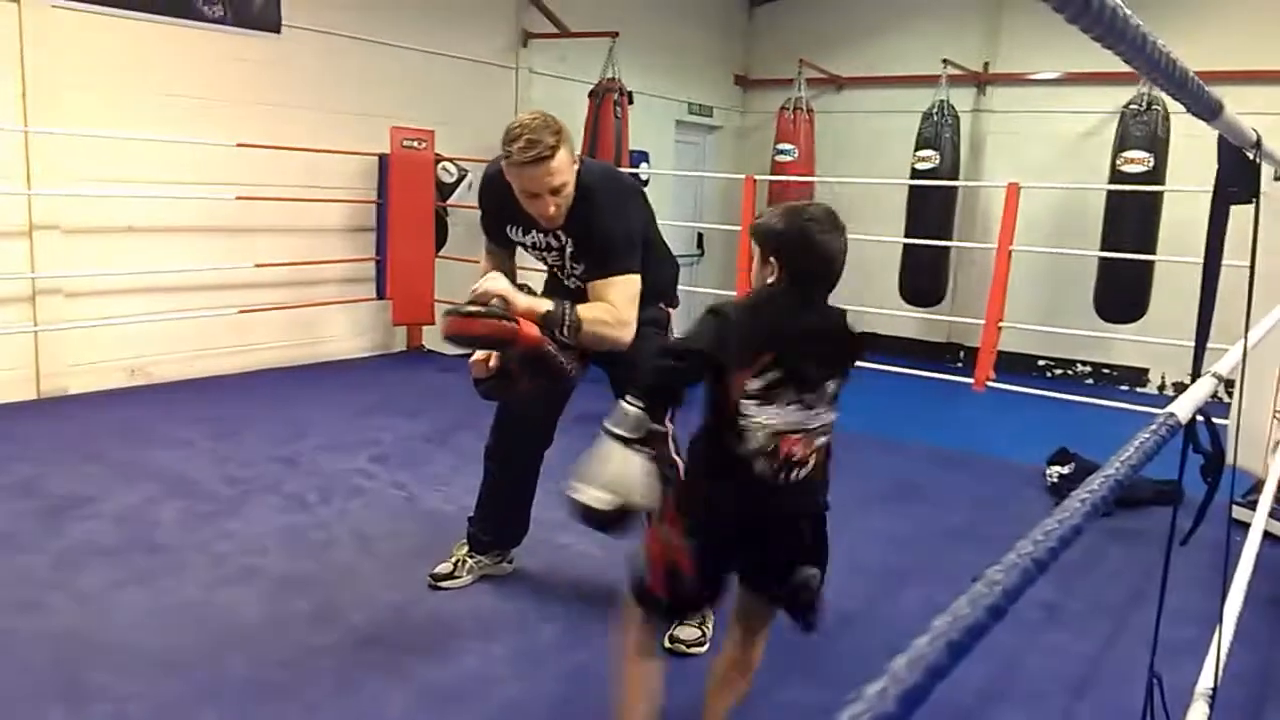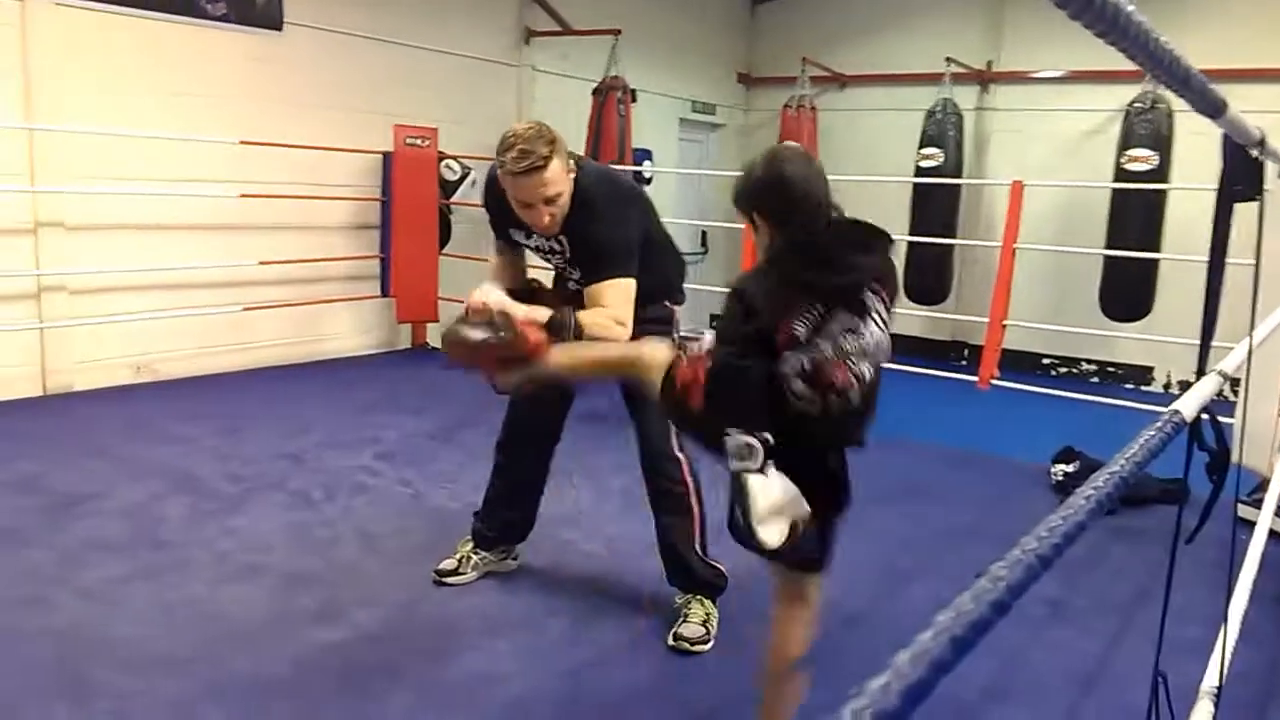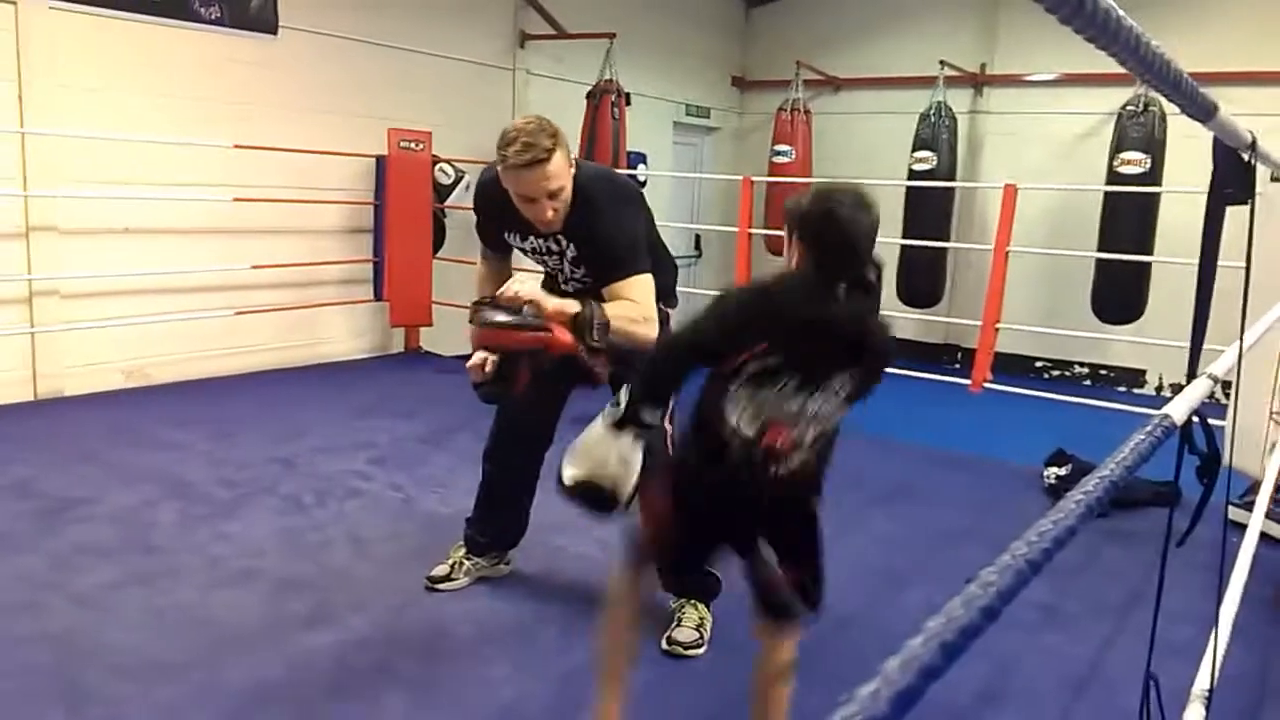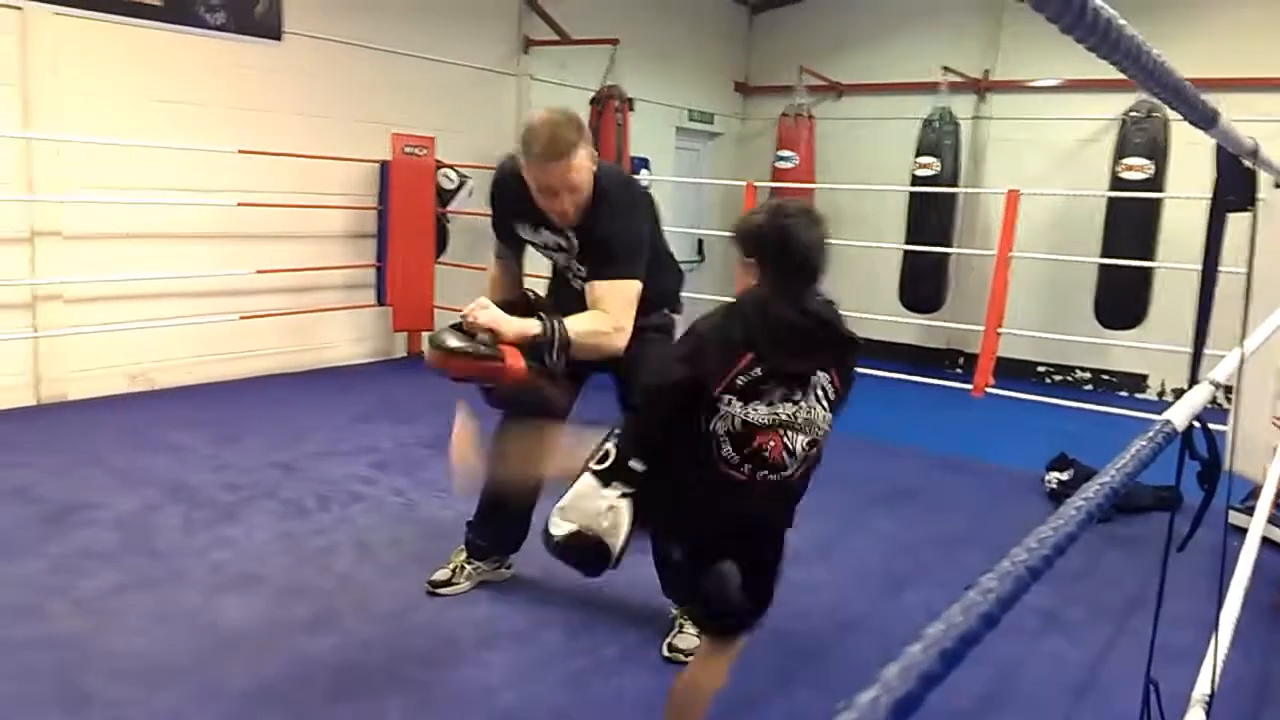
dt=0.3s
person 1, frame 1
left shoulder: (611, 198)
right shoulder: (495, 186)
left elbow: (617, 328)
right elbow: (498, 259)
left wrist: (524, 302)
left hip: (636, 310)
right hip: (556, 303)
left knee: (652, 446)
right knee: (517, 426)
right ankle: (488, 547)
person 1, frame 2
left shoulder: (609, 200)
right shoulder: (498, 190)
left elbow: (616, 328)
left wrist: (523, 313)
left hip: (641, 307)
right hip: (569, 300)
left knee: (658, 443)
right knee: (526, 422)
left ankle: (698, 589)
right ankle: (494, 542)
person 1, frame 3
left shoulder: (611, 201)
right shoulder: (490, 191)
left elbow: (641, 325)
right elbow: (495, 263)
left wrist: (552, 306)
left hip: (634, 309)
right hip: (556, 305)
right knee: (515, 428)
left ankle: (692, 594)
right ankle: (485, 549)
person 1, frame 4
left shoulder: (623, 202)
right shoulder: (507, 184)
left elbow: (612, 332)
right elbow: (507, 257)
left wrist: (521, 328)
right wrist: (497, 326)
left hip: (638, 317)
right hip: (566, 302)
right ankle: (487, 552)
person 2, frame 1
left shoulder: (734, 323)
right shoulder: (840, 340)
left elbow: (664, 377)
left wrist: (620, 445)
left hip: (712, 502)
right hip: (791, 519)
left knee: (646, 616)
right knee: (751, 623)
person 2, frame 2
left shoulder: (762, 288)
right shoulder: (873, 259)
left elbow: (742, 410)
left wrist: (752, 476)
left hip: (764, 455)
right hip: (817, 463)
left knee: (651, 355)
right knee: (798, 598)
left ankle: (526, 363)
person 2, frame 3
left shoulder: (752, 304)
right shoulder: (870, 340)
left elbow: (668, 363)
left wrist: (621, 429)
left hip: (698, 484)
right hip: (781, 507)
left knee: (636, 566)
right knee: (780, 628)
person 2, frame 4
left shoulder: (722, 329)
right shoulder: (835, 348)
left elbow: (655, 405)
left wrist: (608, 478)
left hip: (680, 493)
right hip: (755, 527)
left knee: (593, 458)
right knee: (724, 641)
left ankle: (484, 457)
